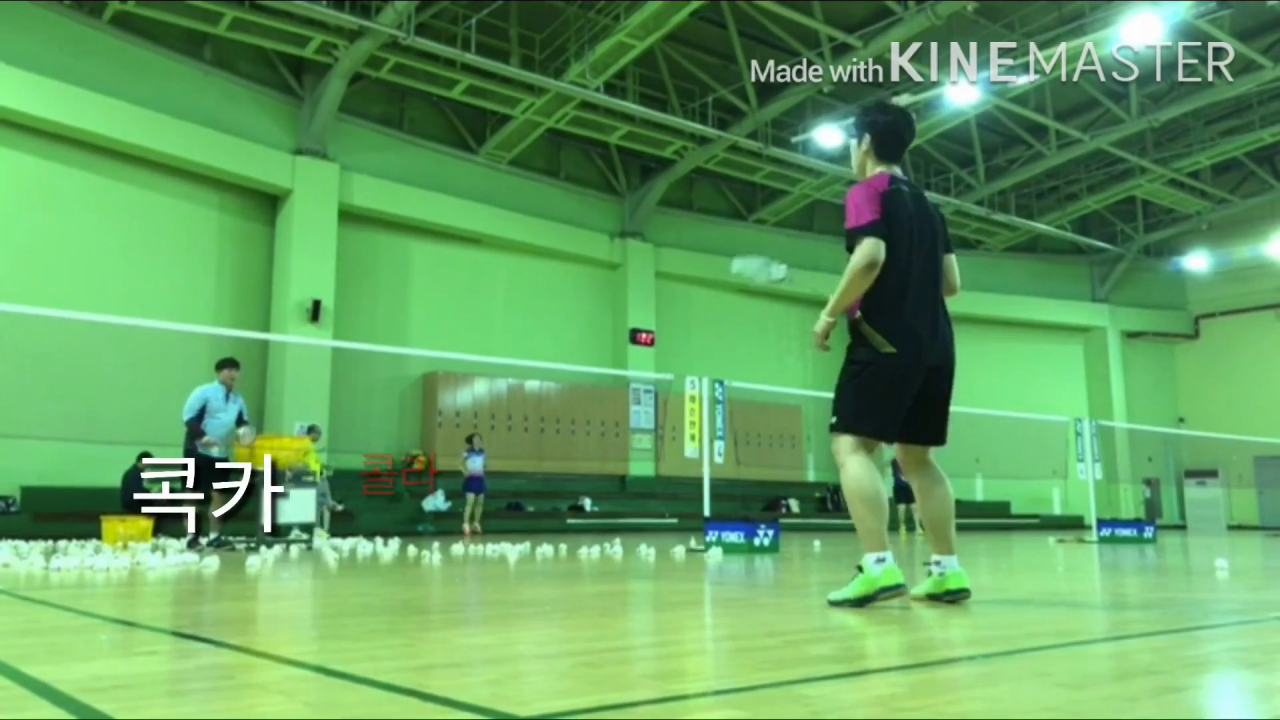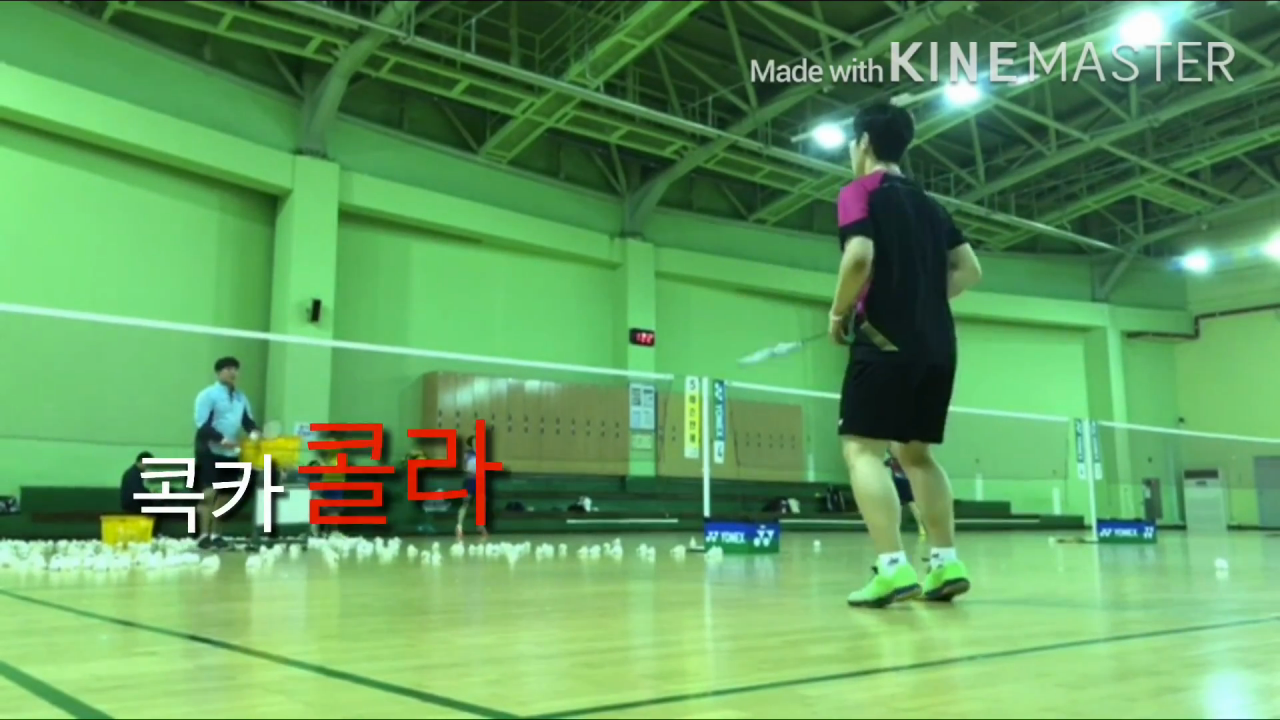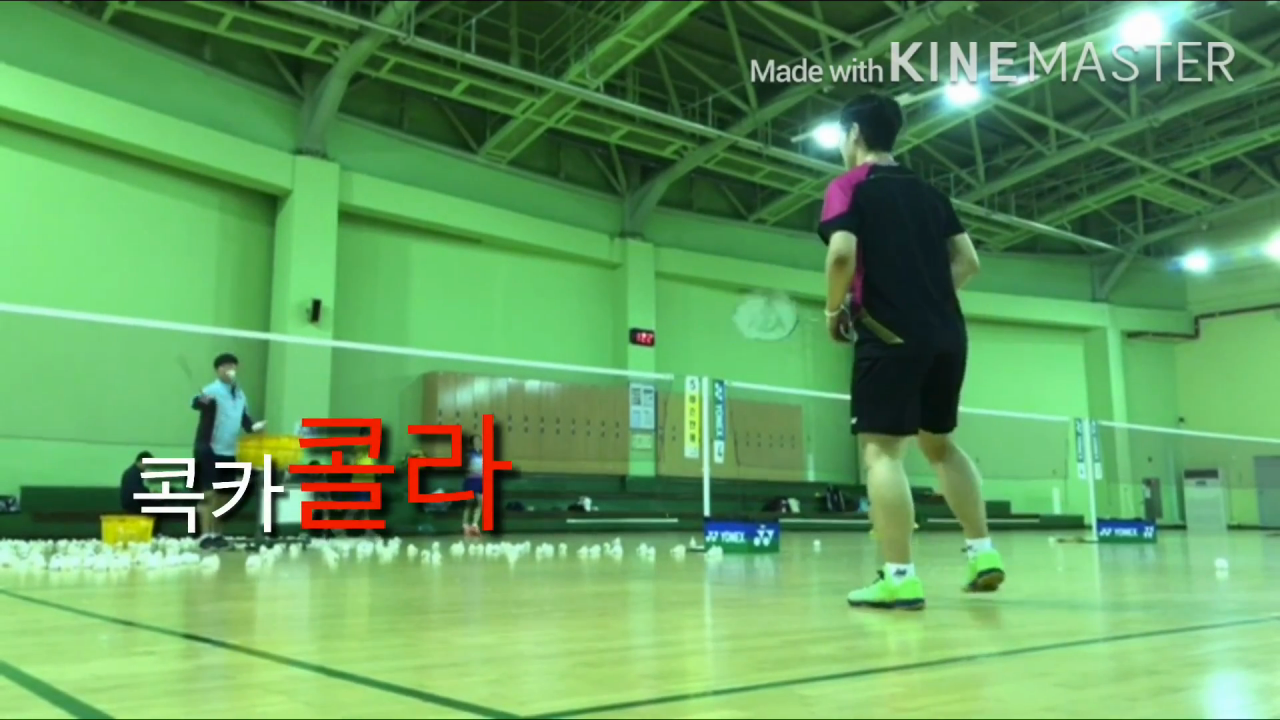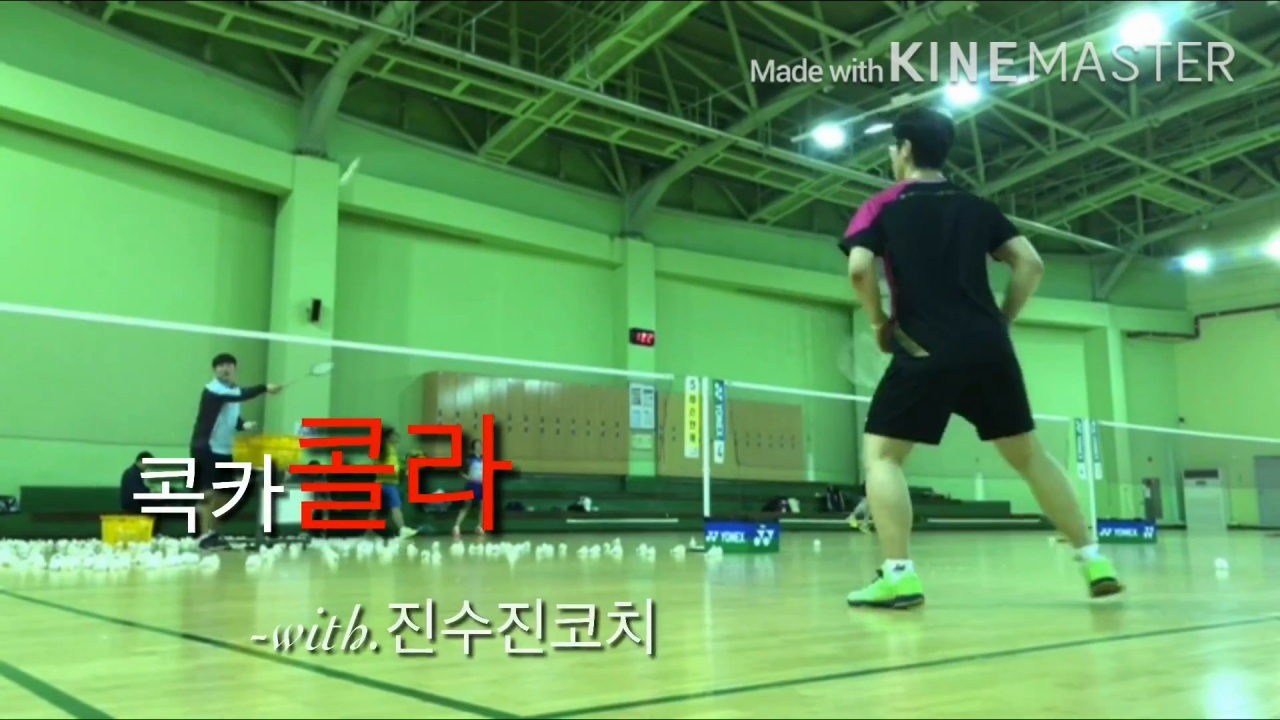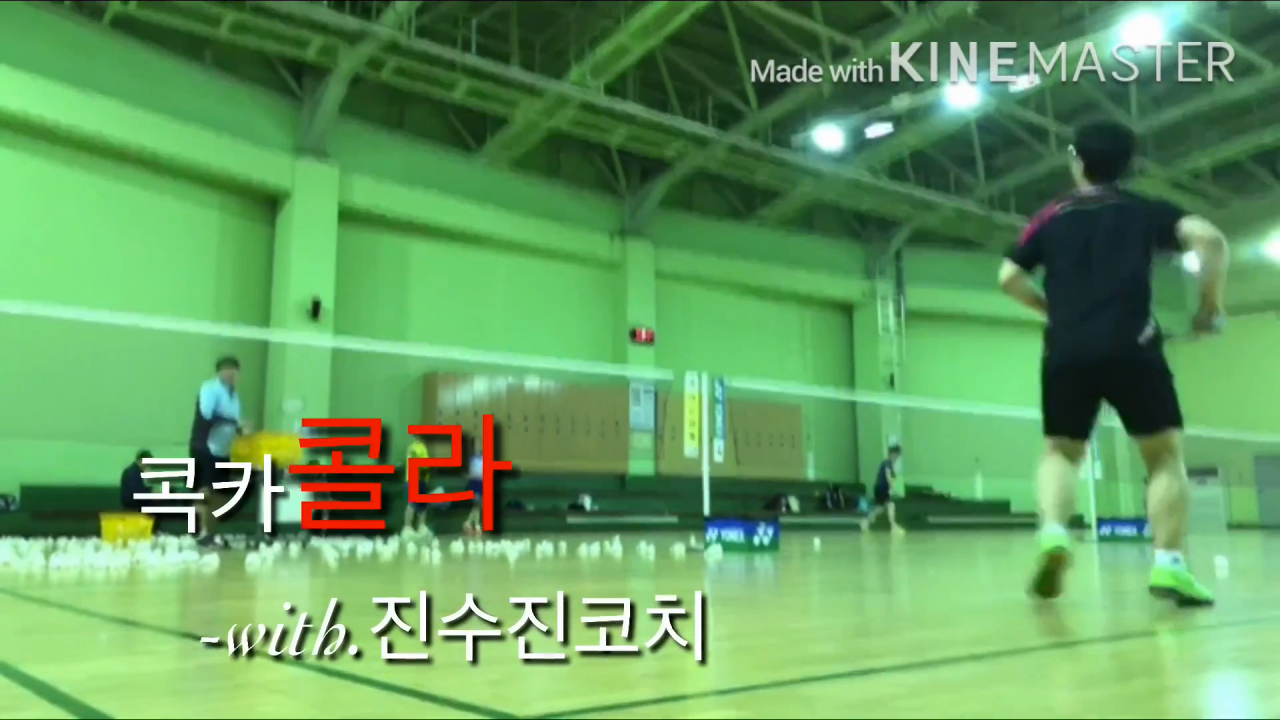
dt=0.4s
person 1, frame 1
left shoulder: (867, 194)
right shoulder: (926, 206)
left elbow: (870, 259)
right elbow: (951, 282)
left wrist: (832, 313)
left hip: (884, 345)
right hip: (935, 347)
left knee: (853, 449)
right knee: (917, 459)
left ankle: (878, 566)
right ankle: (947, 569)
person 1, frame 2
left shoulder: (860, 194)
right shoulder: (927, 204)
left elbow: (859, 258)
right elbow: (968, 269)
left wrist: (839, 313)
left hip: (885, 344)
right hip: (938, 345)
left knee: (863, 453)
right knee: (916, 454)
left ankle: (894, 569)
right ankle: (946, 563)
person 1, frame 3
left shoulder: (848, 187)
right shoulder: (927, 192)
left elbow: (842, 252)
right elbow: (967, 261)
left wrist: (834, 308)
left hip: (890, 336)
right hip: (948, 334)
left knee: (880, 451)
right knee: (939, 444)
left ankle: (898, 578)
right ankle: (982, 552)
person 1, frame 4
left shoulder: (881, 208)
right shoulder: (978, 207)
left elbow: (858, 267)
right elbow: (1031, 263)
left wrist: (881, 320)
right wrist: (1004, 323)
left hip: (925, 355)
right hip: (989, 351)
left knee: (882, 455)
right knee: (1027, 455)
left ankle: (898, 575)
right ankle: (1095, 560)
person 1, frame 5
left shoulder: (1051, 220)
right shoulder: (1146, 211)
left elbow: (1009, 278)
right elbow: (1209, 238)
right wrist: (1210, 304)
left hip: (1066, 352)
right hip: (1130, 347)
left knee: (1059, 453)
right knee: (1164, 455)
left ankle: (1052, 534)
right ankle: (1169, 564)
person 2, frame 1
left shoulder: (238, 400)
right shoulder: (203, 392)
left elbow: (242, 421)
right elbow: (188, 417)
left wrist: (245, 429)
right wrist: (202, 436)
left hip: (221, 454)
right hip: (198, 451)
left knee: (220, 494)
right knee: (195, 494)
left ankle: (214, 536)
right ankle: (192, 537)
person 2, frame 2
left shoulder: (241, 398)
right shoulder: (208, 395)
left elbow: (247, 420)
right elbow: (202, 423)
left wrist: (253, 431)
right wrist: (221, 438)
left hip: (231, 454)
right hip: (209, 451)
right knee: (209, 493)
left ankle: (215, 535)
right ankle: (204, 536)
person 2, frame 3
left shoulder: (240, 394)
right shoulder: (212, 390)
left elbow: (244, 416)
right elbow: (197, 403)
left wrist: (252, 426)
right wrist: (202, 400)
left hip: (229, 452)
right hip: (209, 450)
left knee: (222, 494)
right knee: (208, 493)
left ankle: (216, 534)
right ankle: (205, 536)
person 2, frame 4
left shoulder: (232, 390)
right shoulder: (213, 389)
right elbow: (238, 395)
left wrist: (242, 424)
right wrist: (264, 388)
left hip: (224, 450)
right hip: (206, 448)
left knee: (222, 493)
right knee: (207, 492)
left ankle: (212, 532)
right ankle: (204, 536)
person 2, frame 5
left shoulder: (233, 395)
right shoulder: (209, 389)
right elbow: (209, 414)
left wrist: (241, 428)
right wrist: (235, 421)
left hip: (222, 451)
right hip: (205, 447)
left knee: (214, 493)
right knee: (204, 491)
left ankle: (209, 533)
right ankle: (203, 533)
